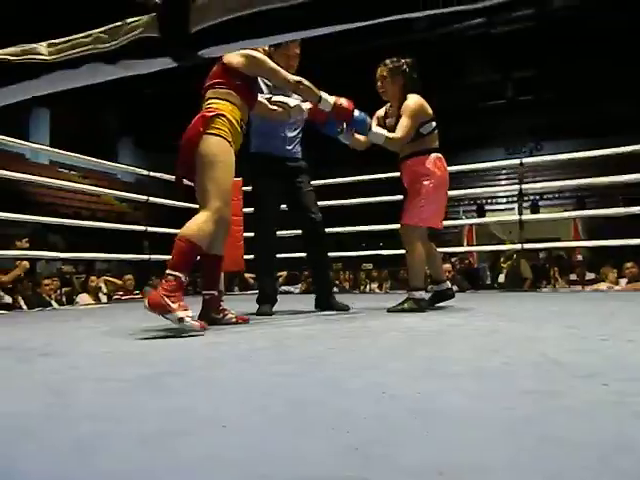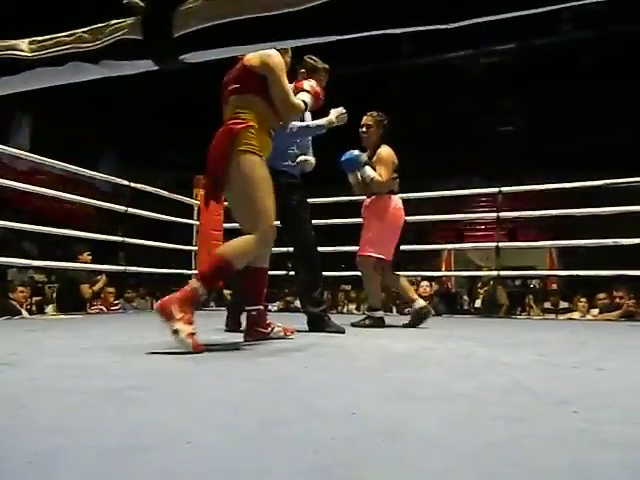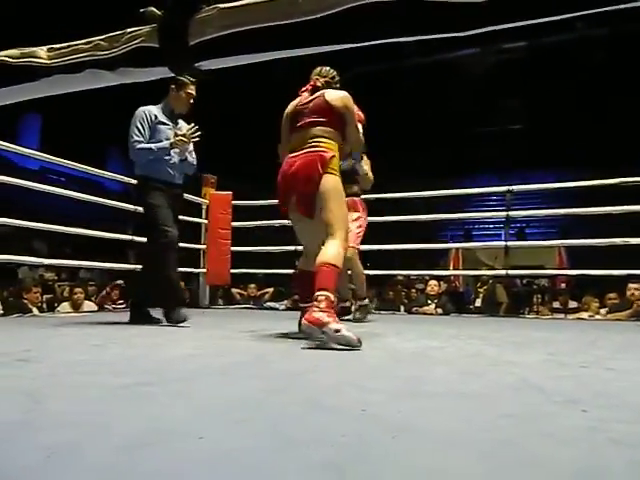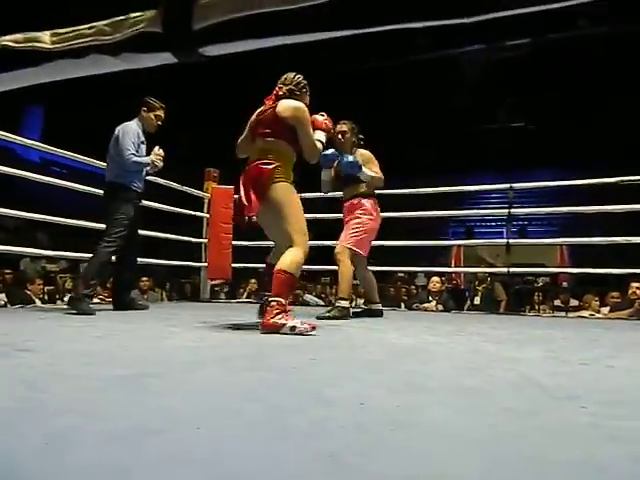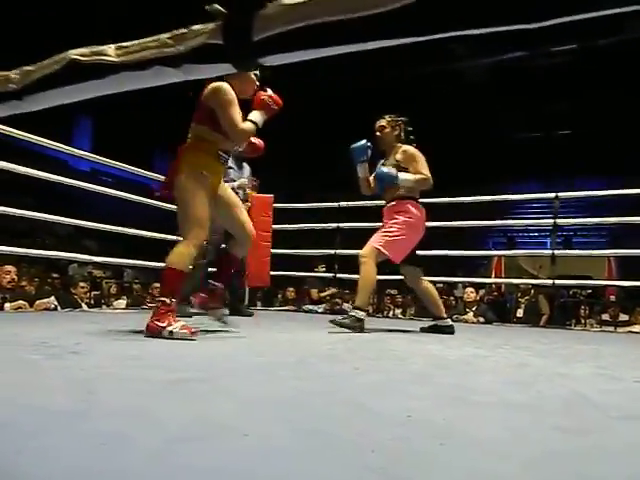
dt=1s
person 1, frame 1
left shoulder: (236, 81)
right shoulder: (245, 56)
left elbow: (271, 110)
right elbow: (294, 84)
left wrist: (308, 109)
right wrist: (330, 103)
left hip: (209, 135)
right hip: (215, 130)
left knee: (221, 221)
right knee: (215, 212)
left ankle: (211, 305)
right ankle: (168, 291)
person 1, frame 2
left shoulder: (239, 71)
right shoulder: (269, 56)
right elbow: (290, 109)
right wrist: (308, 95)
left hip: (233, 147)
right hip: (245, 146)
left knee: (265, 239)
right knee: (260, 235)
left ankle: (257, 322)
right ankle: (181, 301)
person 1, frame 3
left shoulder: (293, 106)
right shoulder: (341, 97)
left elbow: (283, 153)
right elbow: (356, 148)
right wrist: (356, 123)
left hip: (291, 172)
right hip: (319, 168)
left knee: (310, 248)
right knee: (335, 239)
left ankle: (309, 311)
right ankle: (322, 310)
person 1, frame 4
left shoulder: (262, 111)
right shoulder: (296, 108)
left elbow: (241, 150)
right elbow: (313, 155)
right wrist: (320, 130)
left hip: (253, 181)
right hip: (273, 178)
left knee: (283, 244)
right knee: (298, 246)
left ankle: (269, 304)
right ankle: (276, 312)
person 1, frame 5
left shoulder: (228, 99)
right shoulder: (222, 90)
right elbow: (239, 133)
left wrist: (244, 144)
right wrist: (261, 112)
left hip: (210, 175)
right hip: (195, 169)
left knee: (245, 234)
right knee: (194, 239)
right ankle: (162, 315)
person 2, frame 1
right shoulder: (257, 83)
left hip: (295, 165)
right hip: (265, 164)
left knee: (314, 223)
right knee: (266, 229)
left ankle: (324, 295)
right ankle: (266, 298)
person 2, frame 2
left shoulder: (306, 115)
right elbow: (283, 131)
left wrist: (309, 160)
right wrist: (325, 123)
left hip: (292, 183)
right hip: (267, 178)
left knee: (306, 244)
left ankle: (317, 314)
right ankle: (236, 311)
person 2, frame 3
left shoulder: (184, 127)
right shoulder: (147, 114)
left elbow: (190, 169)
right elbow: (136, 150)
left wrist: (184, 151)
right wrist: (168, 145)
left hip: (174, 191)
right hip: (152, 187)
left knee: (157, 248)
right knee: (168, 238)
left ankle: (140, 307)
right ankle: (172, 303)
person 2, frame 4
left shoulder: (138, 134)
right shoulder: (129, 129)
right elbow: (128, 161)
left wrist: (152, 167)
right wrist: (150, 159)
left hip: (130, 196)
right hip: (122, 194)
left knee: (129, 247)
right knee: (111, 242)
left ankle: (123, 296)
right ankle: (81, 294)
person 2, frame 5
left shoulder: (246, 168)
left wrist: (246, 197)
right wrist: (234, 186)
right knee: (206, 255)
left ankle: (236, 304)
right ankle: (184, 299)
person 3, frame 1
left shoulder: (414, 103)
right shoulder: (384, 113)
left elbow: (399, 142)
right elbow: (362, 143)
left wrist: (370, 129)
right wrist: (342, 131)
left hip: (428, 170)
right hip: (414, 174)
left knee: (411, 231)
right knee: (416, 234)
left ankle: (417, 296)
right ankle: (443, 287)
person 3, frame 2
left shoulder: (383, 152)
right shoulder: (366, 155)
left elbow: (382, 185)
right elbow: (360, 190)
left wrist: (363, 167)
right wrist: (352, 171)
left hip: (383, 208)
right hip: (378, 210)
left knee: (365, 261)
right knee: (382, 268)
left ankle: (375, 314)
right ankle: (418, 305)
person 3, frame 3
left shoulder: (359, 157)
left elbow: (368, 183)
left wrist: (358, 161)
left hip: (353, 207)
left knee: (349, 253)
left ankle: (362, 302)
right ankle: (344, 303)
person 3, frame 4
left shoulder: (362, 154)
right shoulder: (337, 161)
left elbow: (380, 181)
right elbow: (326, 189)
left wrist: (360, 170)
right wrist: (326, 168)
left hip: (364, 209)
right hip: (351, 211)
left knee: (342, 252)
right knee: (358, 262)
left ankle: (342, 305)
right ankle: (374, 305)
person 3, frame 5
left shoulder: (407, 152)
right shoulder: (384, 161)
left elbow: (427, 180)
right elbow: (368, 190)
left wrist: (397, 177)
right wrist: (361, 163)
left hip: (407, 214)
right hip: (397, 216)
left knee: (367, 256)
right knee: (412, 276)
left ankle: (357, 315)
right ankle: (443, 321)
